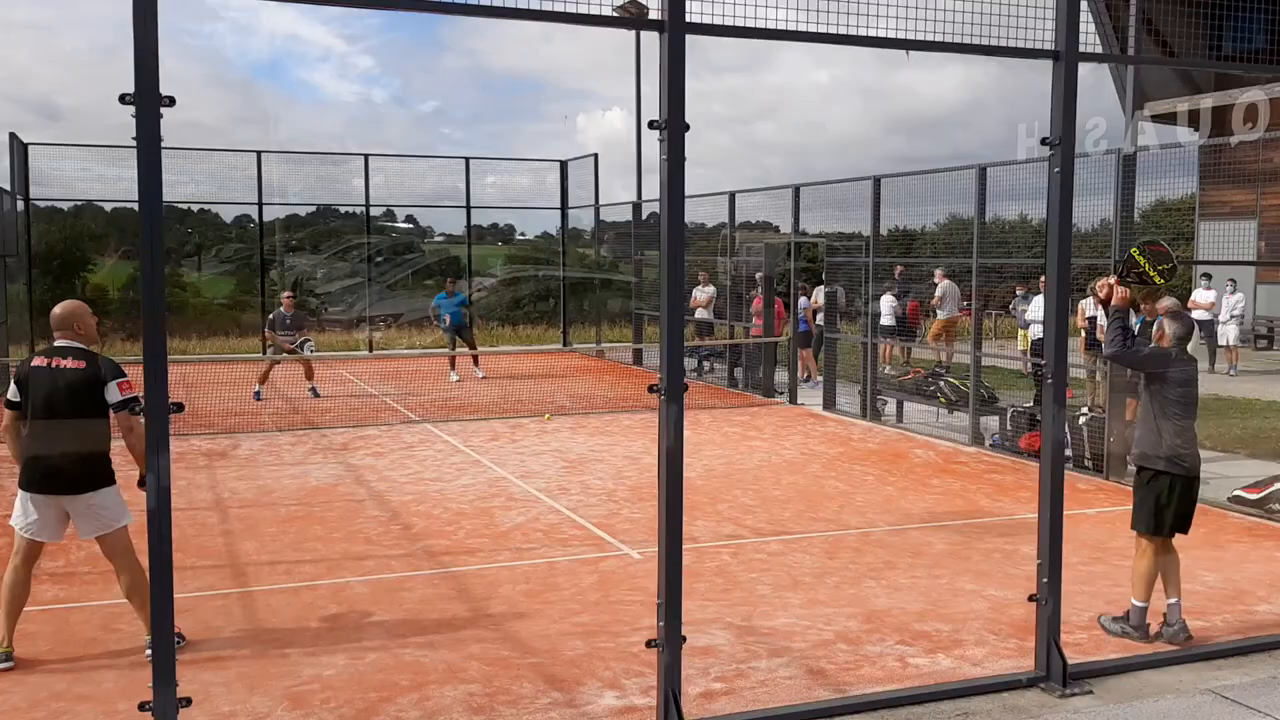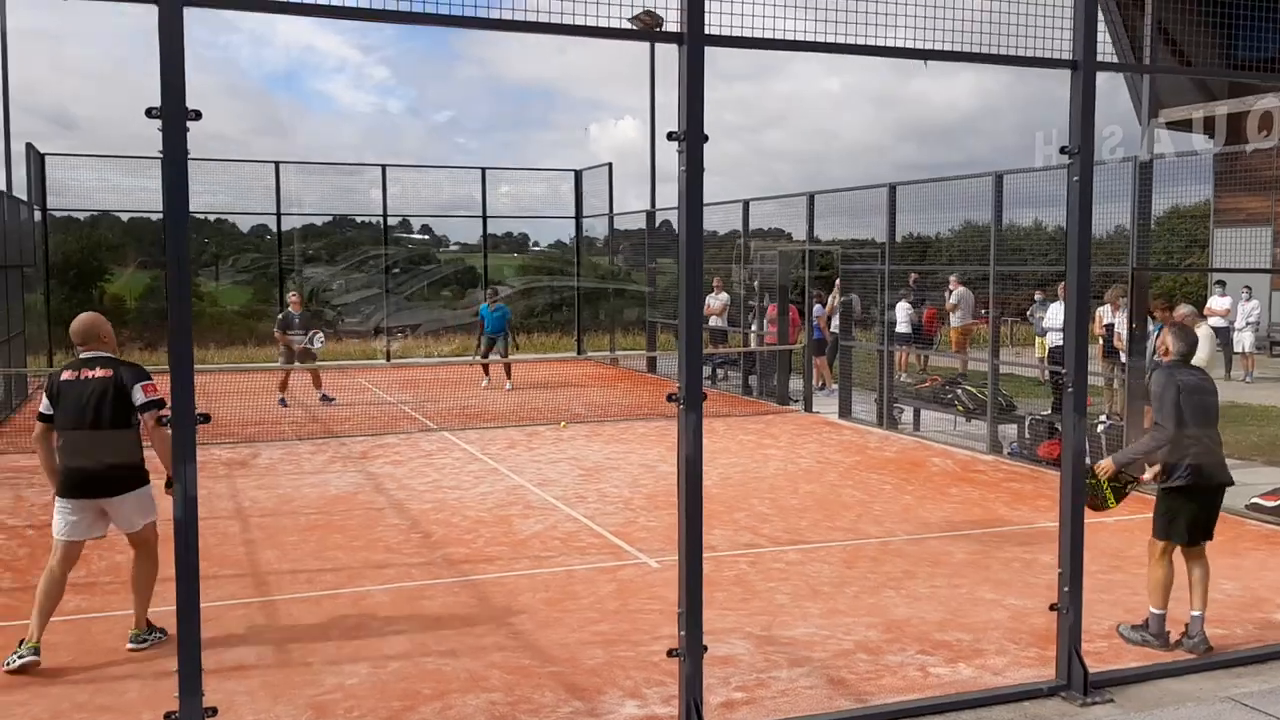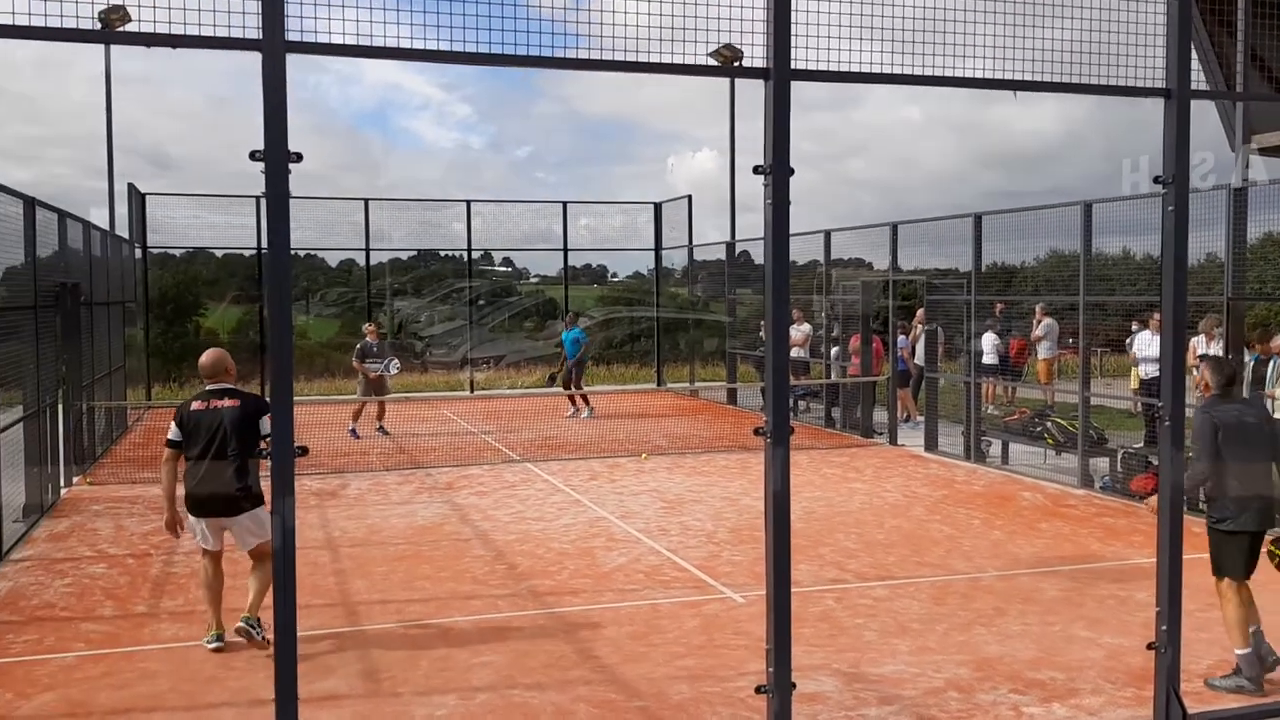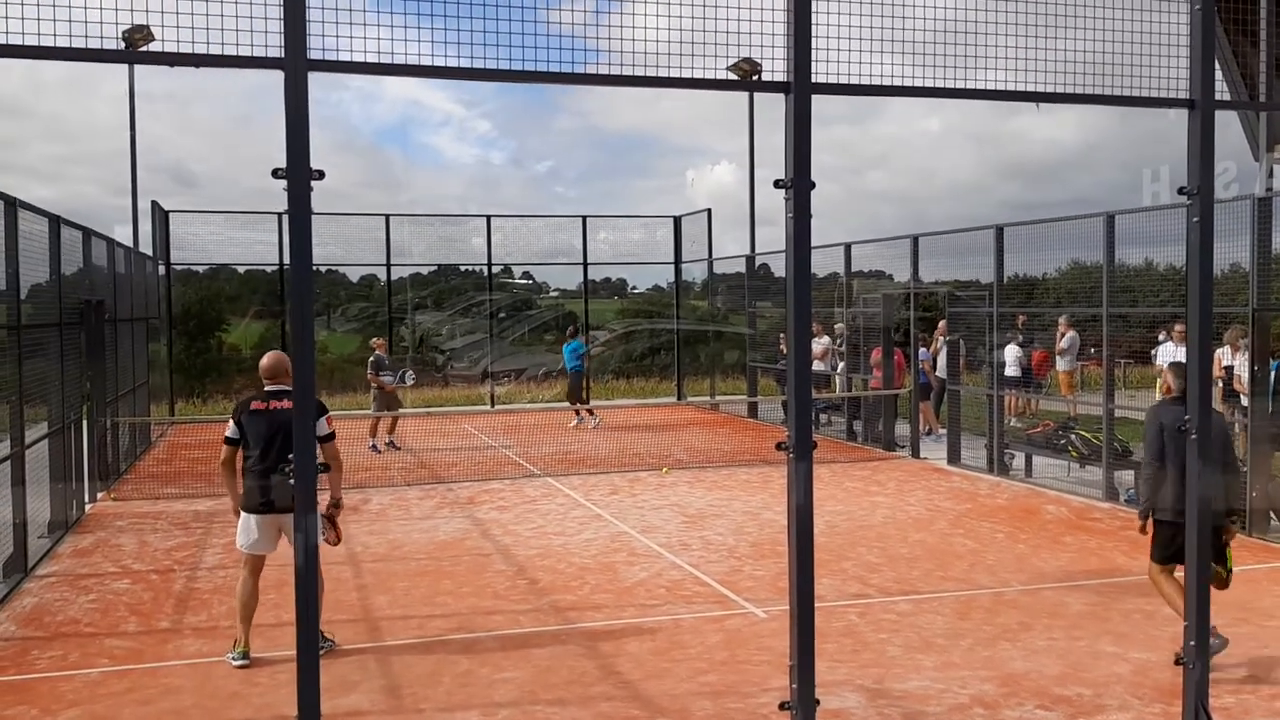
dt=0.5s
person 1, frame 1
right shoulder: (104, 369)
right elbow: (129, 427)
right wrist: (149, 472)
left hip: (37, 480)
right hip: (91, 480)
right knee: (123, 556)
right ankle: (154, 635)
person 1, frame 2
left shoulder: (58, 380)
right shoulder: (132, 374)
left elbow: (41, 437)
right elbow: (156, 428)
left wrist: (57, 482)
right wrist: (173, 474)
left hip: (75, 485)
right hip: (125, 481)
left knee: (59, 563)
right knee: (146, 548)
left ankle: (30, 643)
right ankle: (140, 628)
person 1, frame 3
left shoulder: (186, 410)
right shoulder: (255, 405)
left elbow: (169, 462)
left wrist: (169, 508)
left hip: (200, 502)
right hip: (243, 499)
left knee: (211, 558)
right knee: (264, 558)
left ankle: (215, 630)
right ankle: (250, 616)
person 1, frame 4
left shoulder: (244, 408)
right shoulder: (312, 407)
left elbow: (226, 460)
right elbow: (332, 456)
left wrist: (235, 498)
right wrist: (336, 496)
left hip: (256, 503)
right hip: (298, 501)
left knee: (250, 571)
left ankle: (242, 646)
right ankle: (313, 637)
person 2, frame 1
left shoulder: (1163, 359)
right shoulder: (1184, 362)
left elbow: (1114, 351)
right elbow: (1130, 347)
left wrist: (1118, 308)
right wrist: (1114, 306)
left hip: (1160, 466)
right hip: (1184, 466)
left knee: (1147, 543)
right knee: (1163, 542)
left ankle: (1135, 621)
right ankle: (1174, 621)
person 2, frame 2
left shoulder: (1164, 376)
right shoulder: (1204, 380)
left elbow: (1165, 432)
left wrist: (1119, 459)
right wrist: (1163, 466)
left hip: (1185, 476)
right hip: (1213, 474)
left knee: (1160, 550)
right knee: (1195, 551)
left ankle: (1154, 630)
right ankle: (1195, 633)
person 2, frame 3
left shoulder: (1207, 414)
left elbow: (1202, 470)
left wrist: (1163, 498)
left hip: (1230, 511)
left knee: (1229, 587)
right knee: (1231, 578)
left ankle: (1248, 672)
person 2, frame 4
left shoulder: (1159, 413)
right shoulder: (1216, 418)
left elbow: (1152, 466)
right elbow: (1232, 471)
left wrist: (1144, 511)
right wrist: (1232, 517)
left hip: (1176, 509)
right hip: (1214, 511)
left knee: (1159, 572)
left ankle: (1206, 635)
